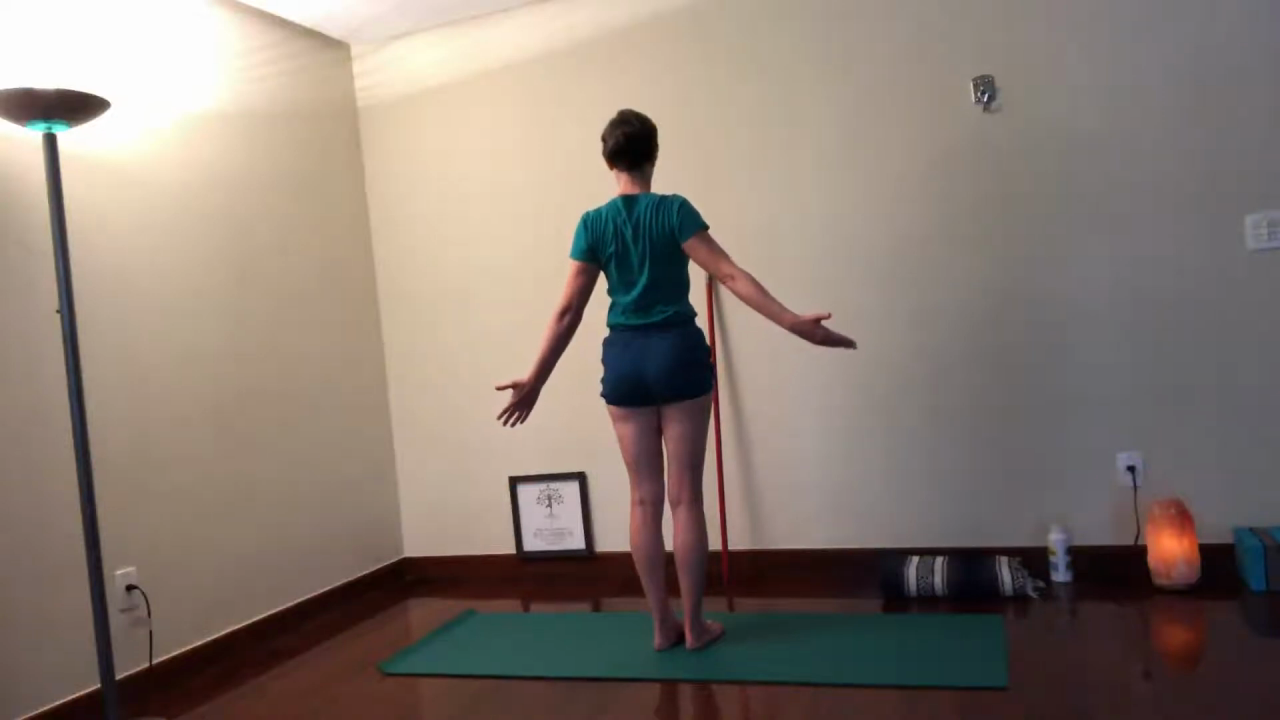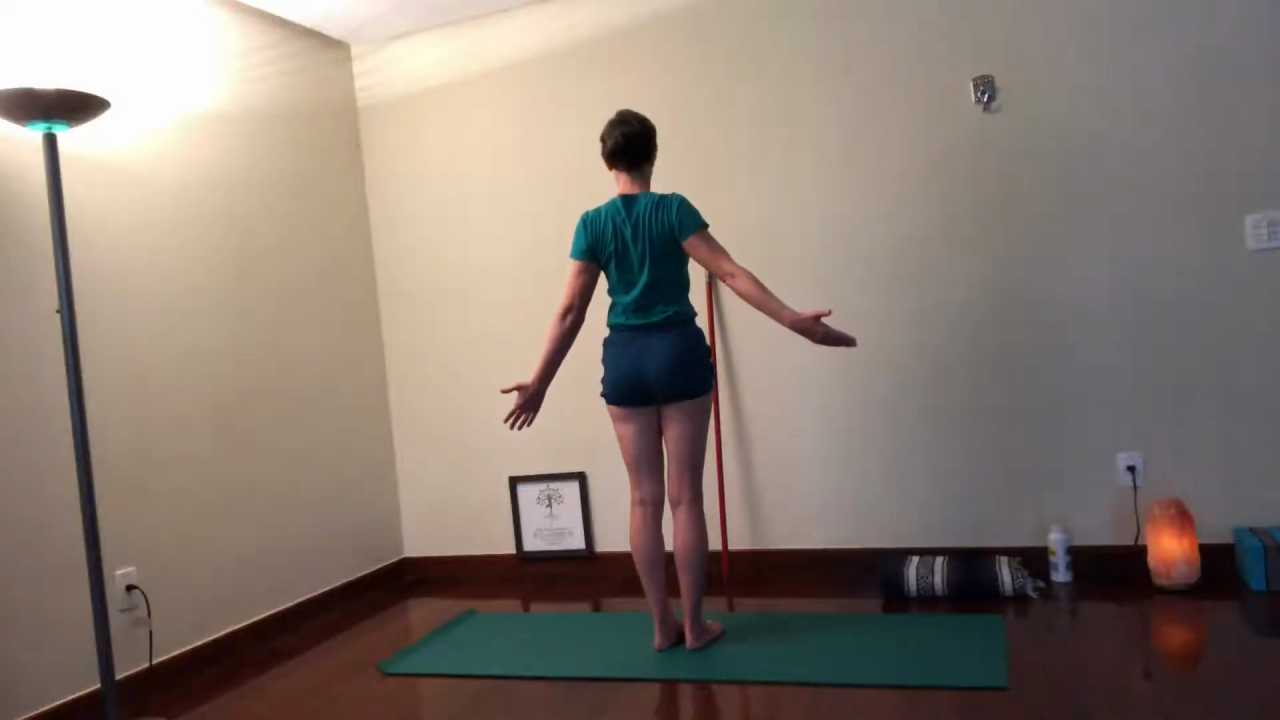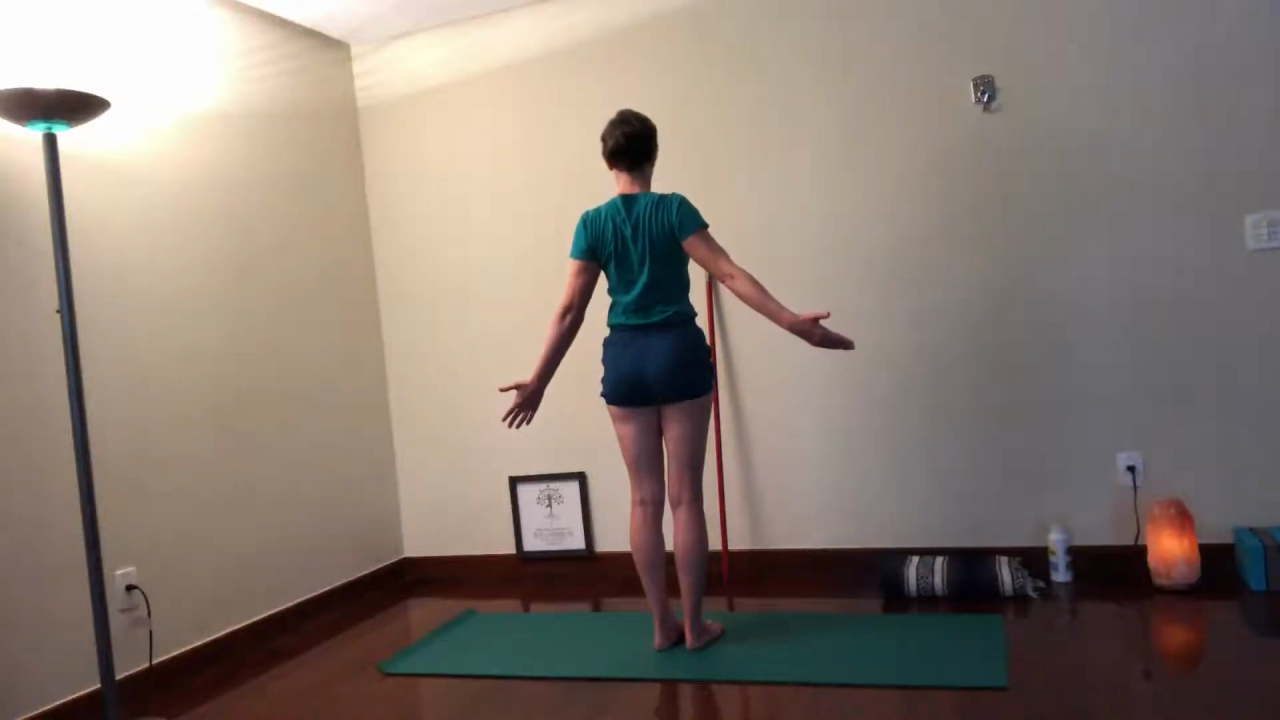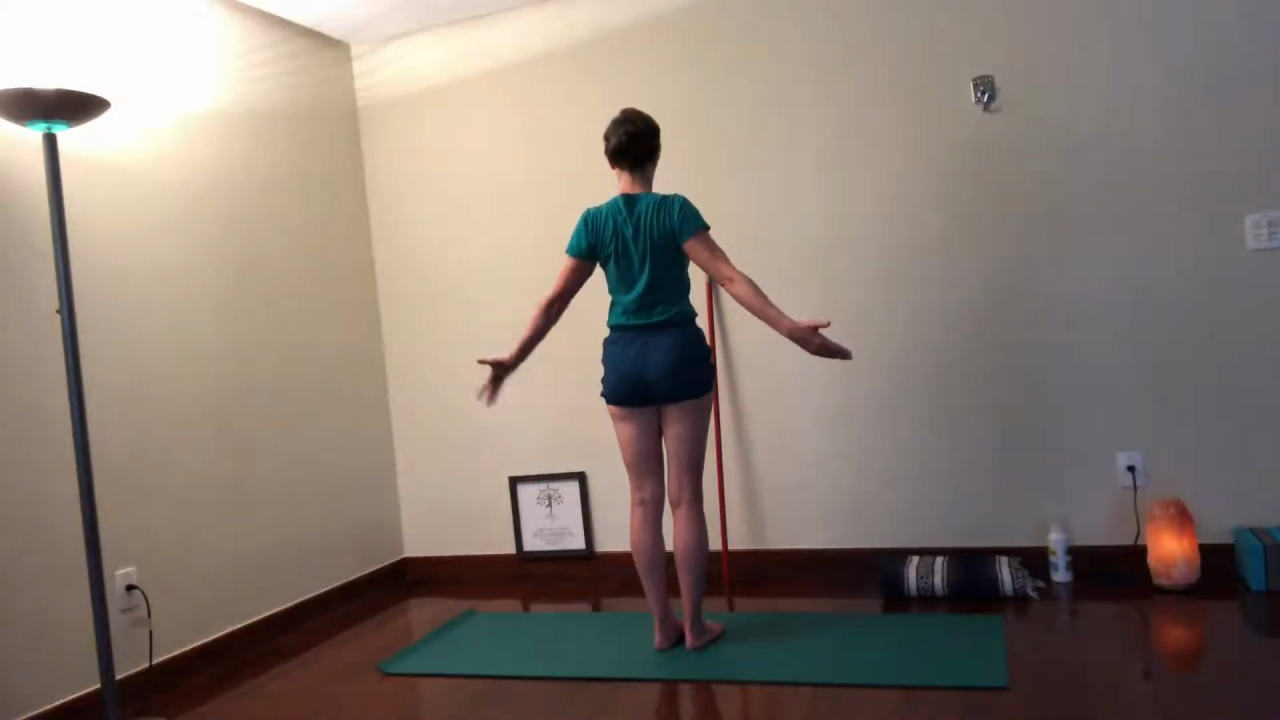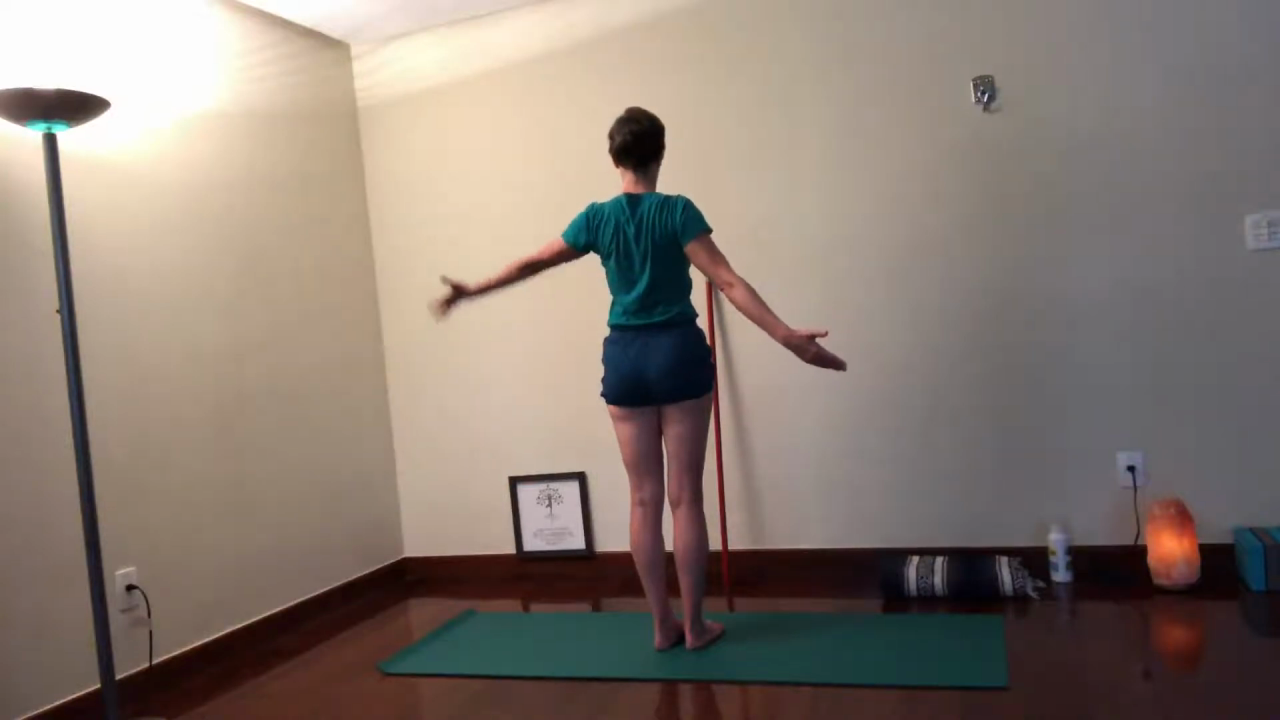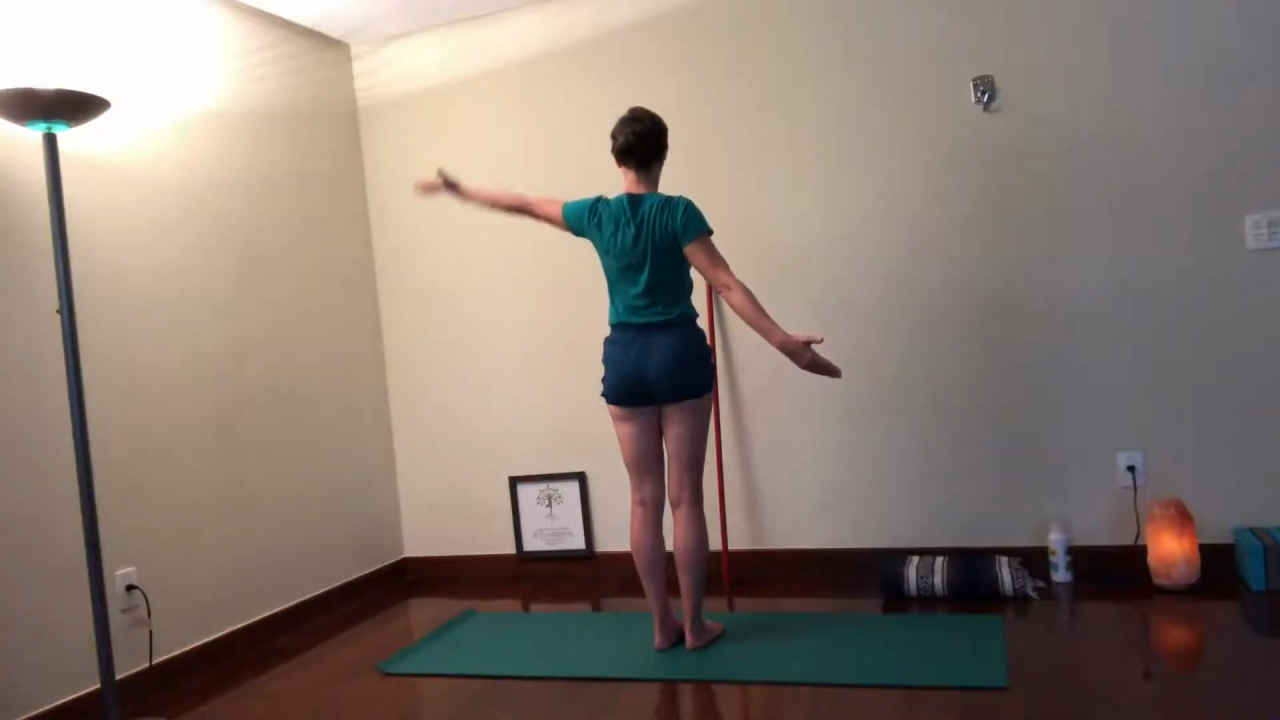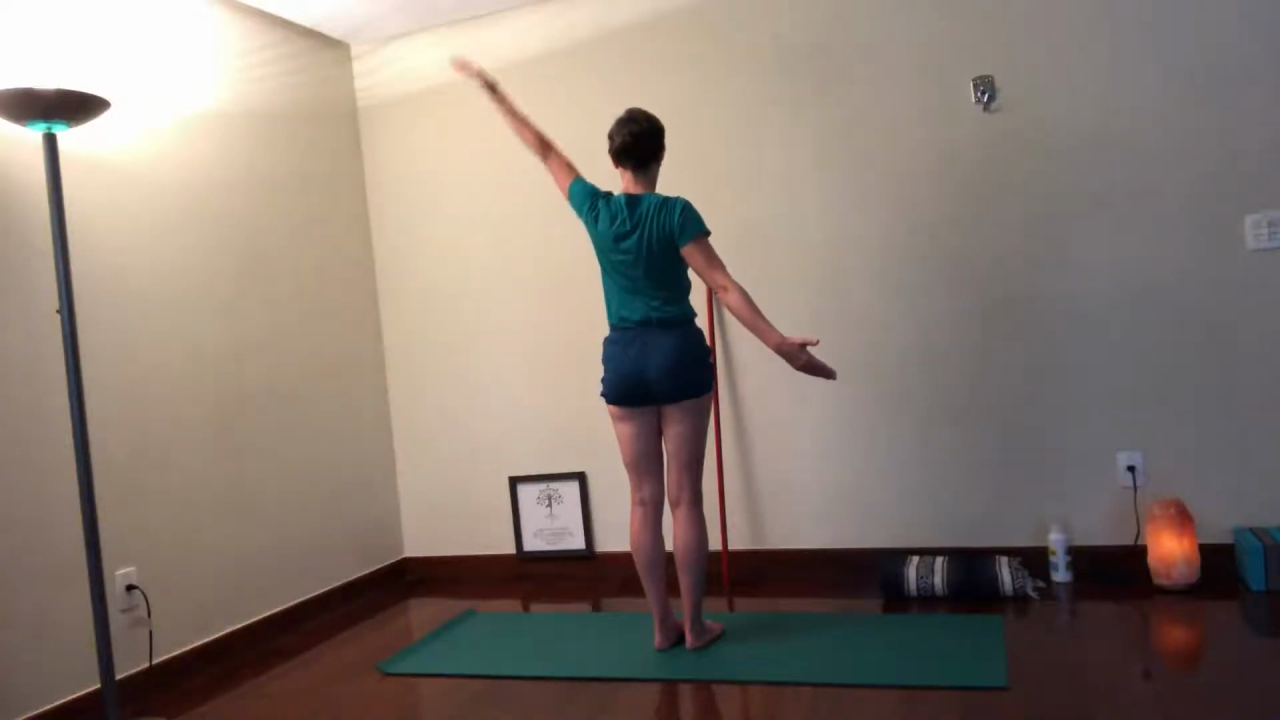
dt=0.3s
person 1, frame 1
left shoulder: (592, 224)
right shoulder: (674, 210)
left elbow: (568, 311)
right elbow: (729, 274)
left wrist: (535, 381)
right wrist: (795, 322)
left hip: (623, 359)
right hip: (677, 351)
left knee: (644, 498)
right knee: (685, 495)
left ankle: (662, 624)
right ankle: (694, 624)
person 1, frame 2
left shoulder: (591, 223)
right shoulder: (673, 209)
left elbow: (570, 311)
right elbow: (730, 273)
left wrist: (539, 382)
right wrist: (796, 320)
left hip: (623, 359)
right hip: (677, 351)
left knee: (644, 498)
right knee: (685, 495)
left ankle: (662, 625)
right ankle: (694, 624)
person 1, frame 3
left shoulder: (592, 223)
right shoulder: (673, 209)
left elbow: (570, 311)
right elbow: (729, 274)
left wrist: (538, 381)
right wrist: (793, 323)
left hip: (623, 358)
right hip: (678, 351)
left knee: (644, 498)
right knee: (685, 495)
left ankle: (662, 624)
right ankle: (695, 624)
person 1, frame 4
left shoulder: (593, 222)
right shoulder: (675, 210)
left elbow: (556, 300)
right elbow: (729, 277)
left wrist: (512, 359)
right wrist: (791, 328)
left hip: (623, 359)
right hip: (677, 352)
left knee: (644, 498)
right knee: (685, 496)
left ankle: (662, 625)
right ankle: (695, 625)
person 1, frame 5
left shoulder: (596, 218)
right shoulder: (677, 211)
left elbow: (531, 264)
right elbow: (728, 282)
left wrist: (470, 291)
right wrist: (788, 337)
left hip: (623, 358)
right hip: (678, 351)
left knee: (644, 499)
right knee: (686, 496)
left ankle: (662, 625)
right ankle: (695, 624)
person 1, frame 6
left shoulder: (597, 215)
right shoulder: (678, 213)
left elbow: (523, 205)
right elbow: (726, 284)
left wrist: (458, 190)
right wrist: (783, 341)
left hip: (623, 359)
right hip: (678, 353)
left knee: (644, 499)
right knee: (685, 497)
left ankle: (662, 626)
right ankle: (694, 625)
person 1, frame 7
left shoulder: (596, 210)
right shoulder: (675, 213)
left elbow: (544, 150)
right elbow: (722, 286)
left wrist: (490, 87)
right wrist: (781, 344)
left hip: (623, 359)
right hip: (677, 354)
left knee: (644, 499)
right knee: (685, 498)
left ankle: (662, 625)
right ankle: (696, 625)
